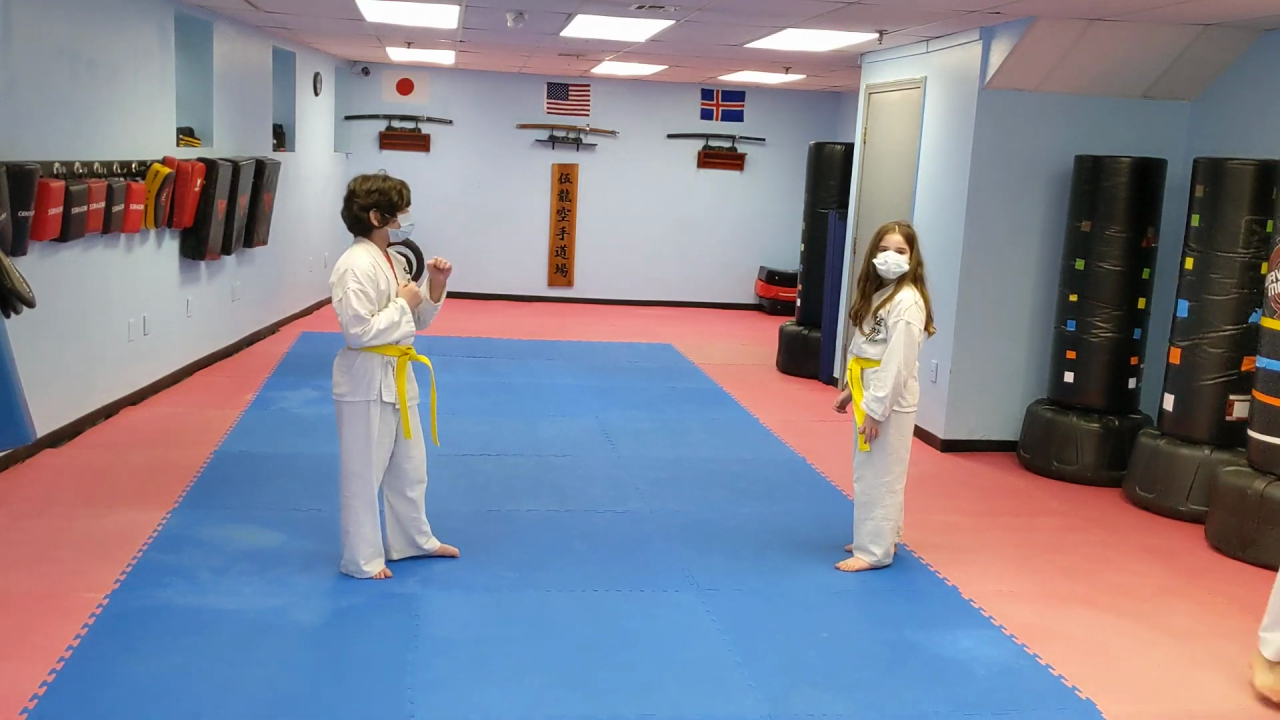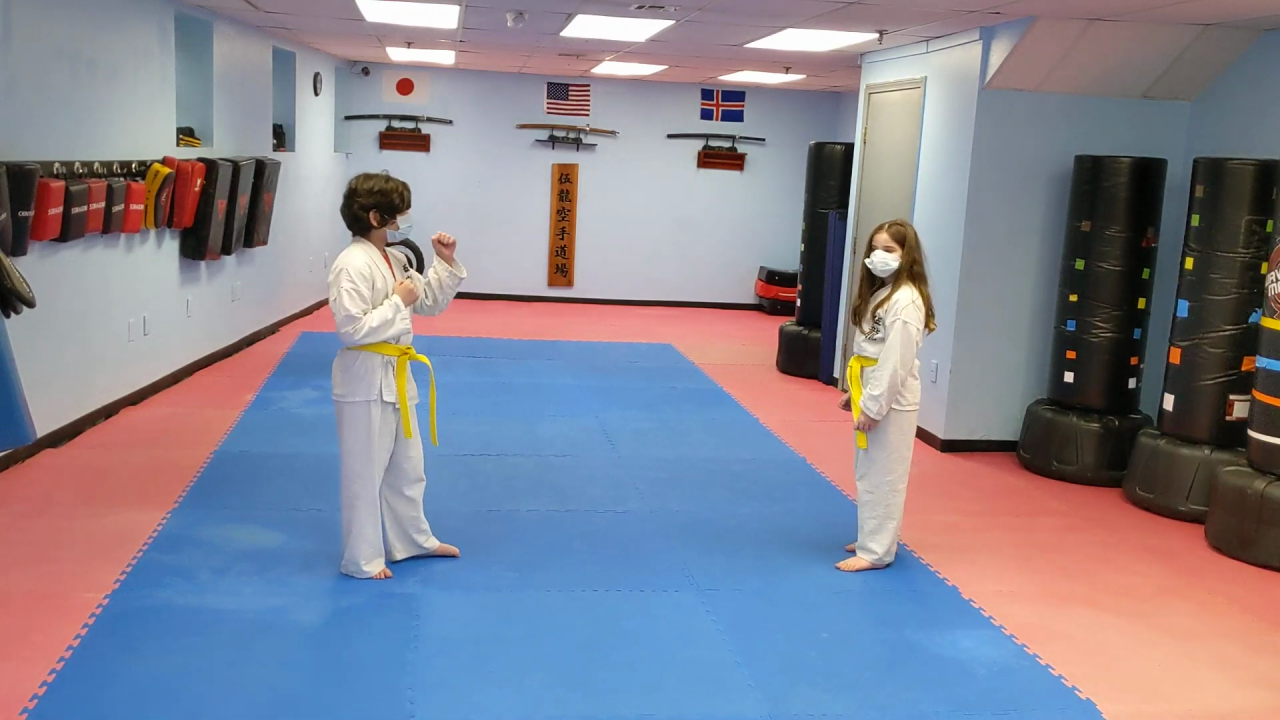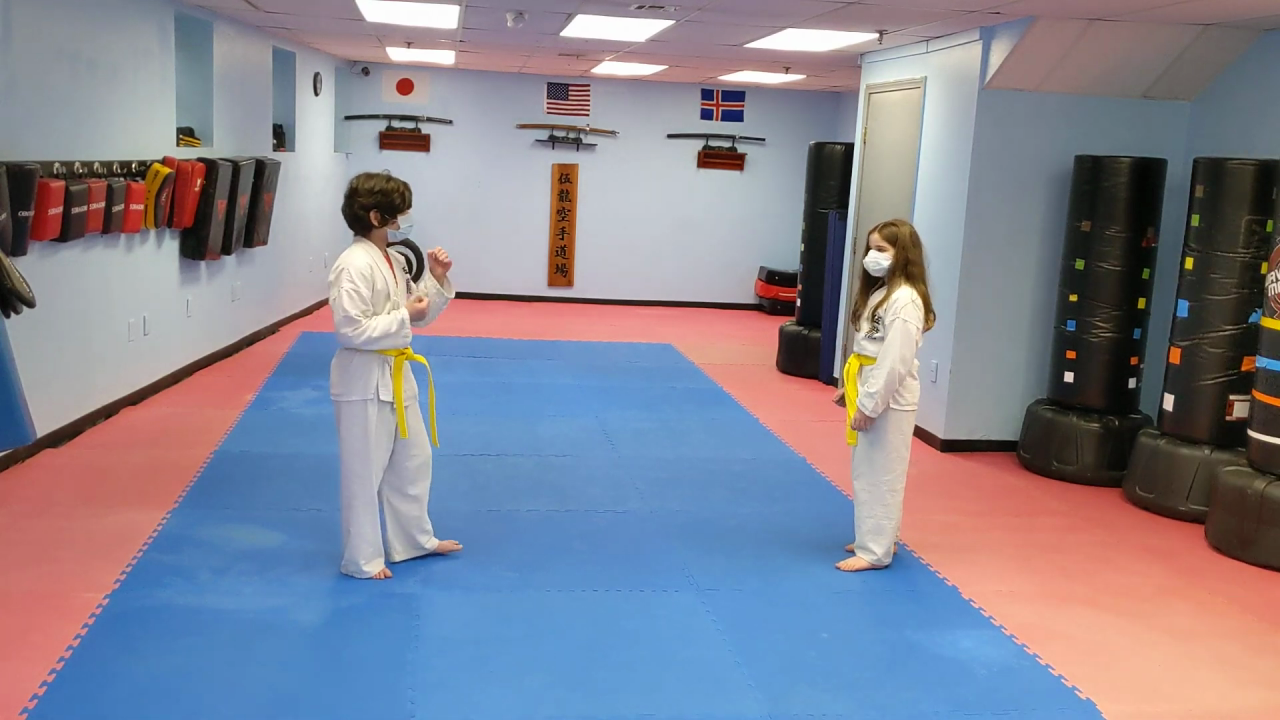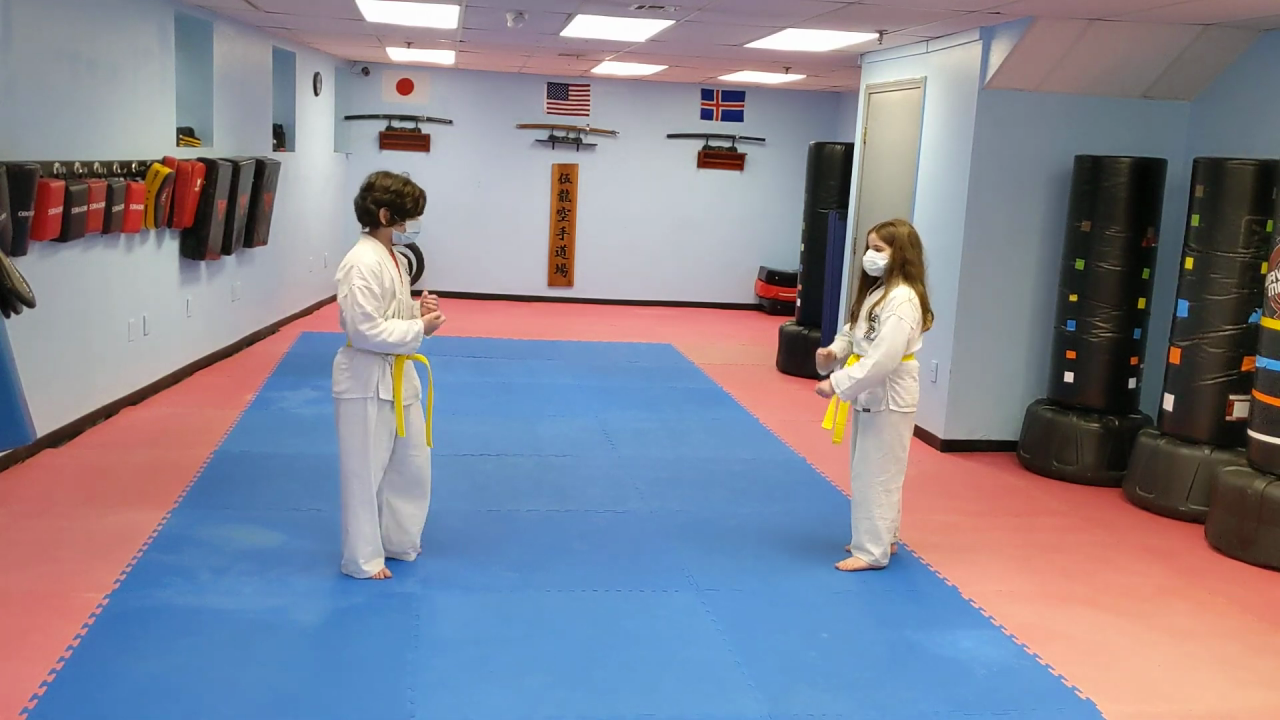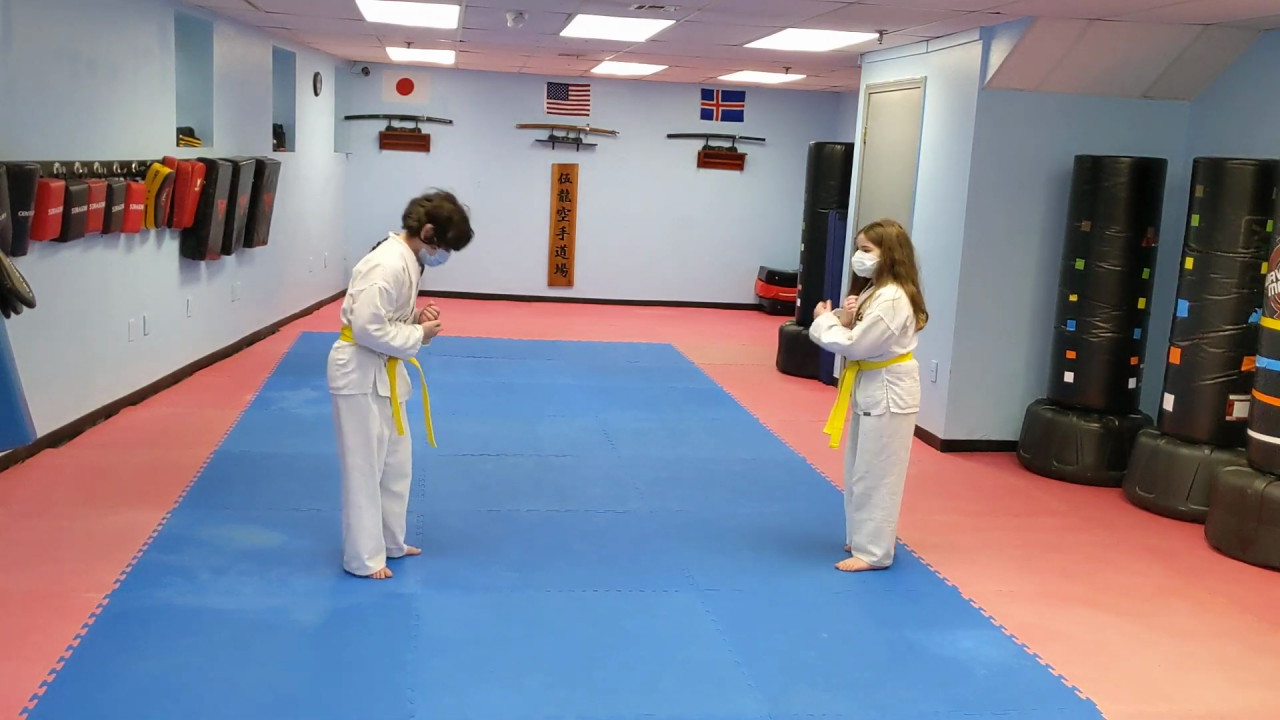
dt=0.2s
person 1, frame 1
left shoulder: (394, 261)
right shoulder: (356, 266)
left elbow: (417, 319)
right elbow: (358, 332)
left wrist: (433, 291)
right wrist: (403, 306)
left hip: (396, 376)
right hip: (366, 380)
left knee: (409, 465)
right knee: (364, 472)
left ankle: (413, 539)
right ankle: (362, 558)
person 1, frame 2
left shoulder: (393, 260)
right shoulder: (353, 265)
left elbow: (430, 302)
right elbow: (352, 329)
left wrist: (446, 263)
right wrist: (397, 303)
left hip: (394, 376)
right hip: (364, 379)
left knee: (406, 465)
right knee: (365, 472)
left ankle: (413, 539)
right ankle: (362, 558)
person 1, frame 3
left shoulder: (392, 261)
right shoulder: (354, 265)
left elbow: (420, 311)
right elbow: (351, 330)
left wrist: (437, 280)
right wrist: (403, 316)
left hip: (394, 376)
right hip: (364, 381)
left knee: (412, 460)
right knee: (364, 471)
left ankle: (415, 539)
right ankle: (363, 558)
person 1, frame 4
left shoulder: (391, 260)
right shoulder: (363, 263)
right elbow: (365, 330)
left wrist: (420, 311)
right wrist: (420, 329)
left hip: (397, 375)
right hip: (367, 379)
left knee: (412, 461)
right knee: (365, 471)
left ankle: (400, 542)
right ankle: (362, 559)
person 1, frame 5
left shoulder: (404, 262)
right shoulder: (388, 264)
right elbow: (369, 328)
left wrist: (416, 318)
right wrist: (418, 334)
left hip: (382, 372)
right hip: (360, 372)
left knee: (395, 463)
right knee: (365, 465)
left ankle: (389, 542)
right ankle: (365, 557)
person 2, frame 1
left shoulder: (907, 302)
right shoulder: (874, 293)
left elbow: (898, 364)
left wrist: (876, 410)
right wrist: (851, 390)
left hip: (890, 401)
right hip: (870, 395)
left knee: (880, 476)
right knee: (869, 473)
left ankle: (874, 550)
right ankle: (882, 538)
person 2, frame 2
left shoulder: (906, 301)
right shoulder: (878, 292)
left elbow: (895, 363)
left wrist: (873, 408)
right wrist: (856, 393)
left hip: (890, 400)
right hip: (873, 394)
left knee: (882, 474)
right knee: (870, 472)
left ankle: (875, 550)
right ankle: (879, 538)
person 2, frame 3
left shoulder: (905, 301)
right shoulder: (878, 291)
left elbow: (894, 362)
left wrist: (868, 405)
right wrist: (850, 388)
left hip: (889, 399)
right hip: (871, 392)
left knee: (880, 474)
right knee: (867, 470)
left ankle: (874, 550)
right ankle: (878, 538)
person 2, frame 4
left shoulder: (903, 300)
right shoulder: (878, 291)
left elbow: (883, 358)
right elbow: (856, 335)
left wrist: (839, 384)
right wrist: (833, 353)
left hip: (888, 396)
right hip: (870, 393)
left knee: (876, 474)
right knee: (867, 471)
left ankle: (872, 551)
right ankle: (881, 538)
person 2, frame 5
left shoulder: (892, 299)
right shoulder: (874, 292)
left elbow: (855, 344)
right elbow: (853, 334)
left wrist: (823, 322)
right wrist: (839, 319)
left hip: (888, 395)
right hip: (870, 392)
left knee: (876, 476)
right knee: (858, 472)
left ankle: (873, 552)
right ankle: (870, 539)
